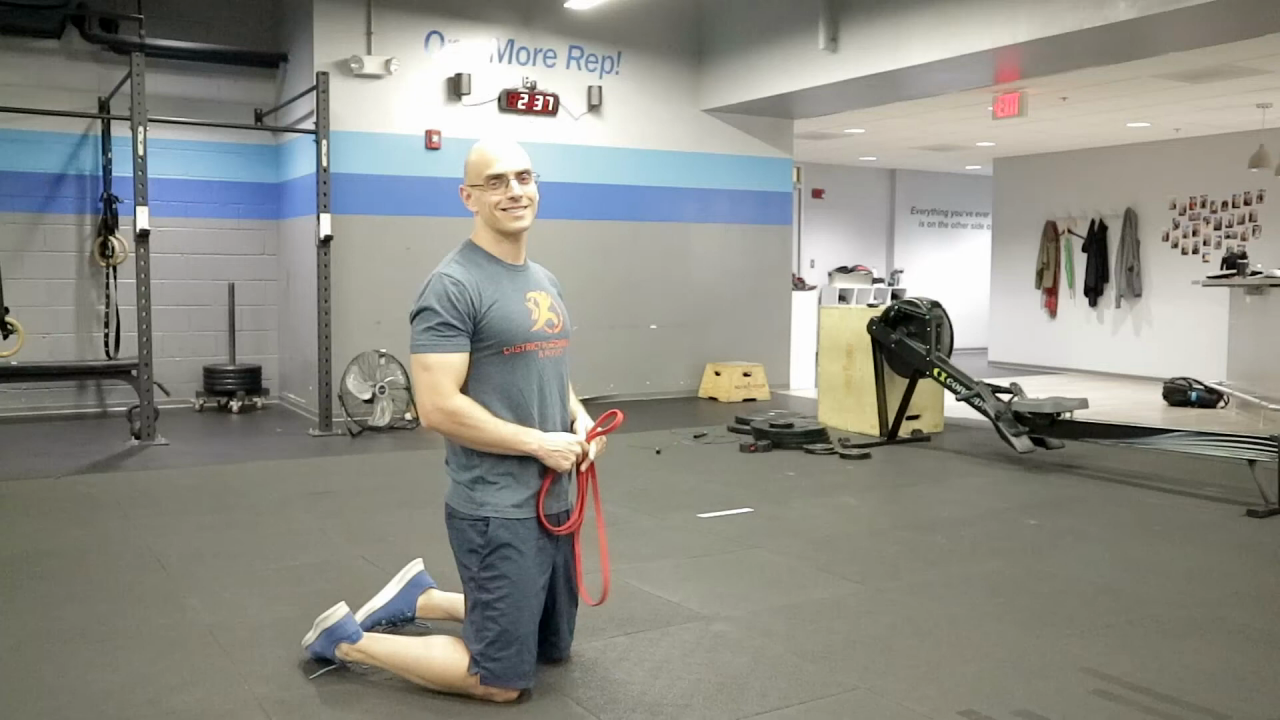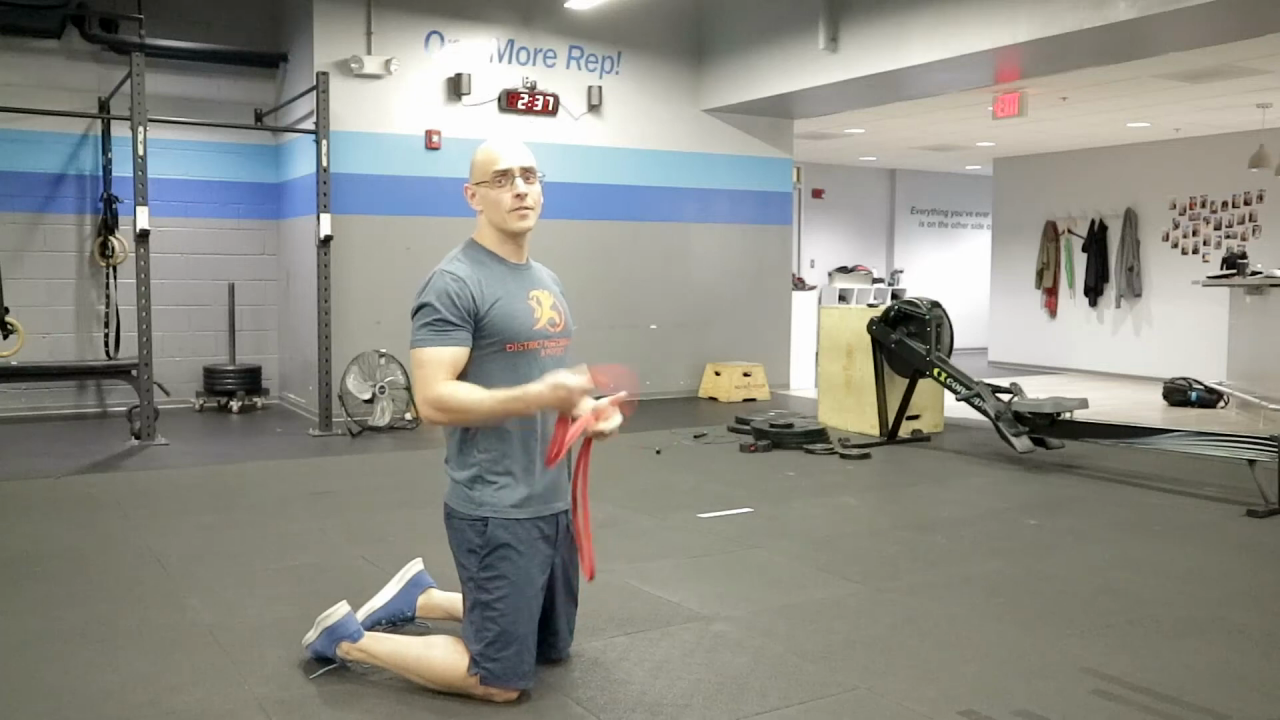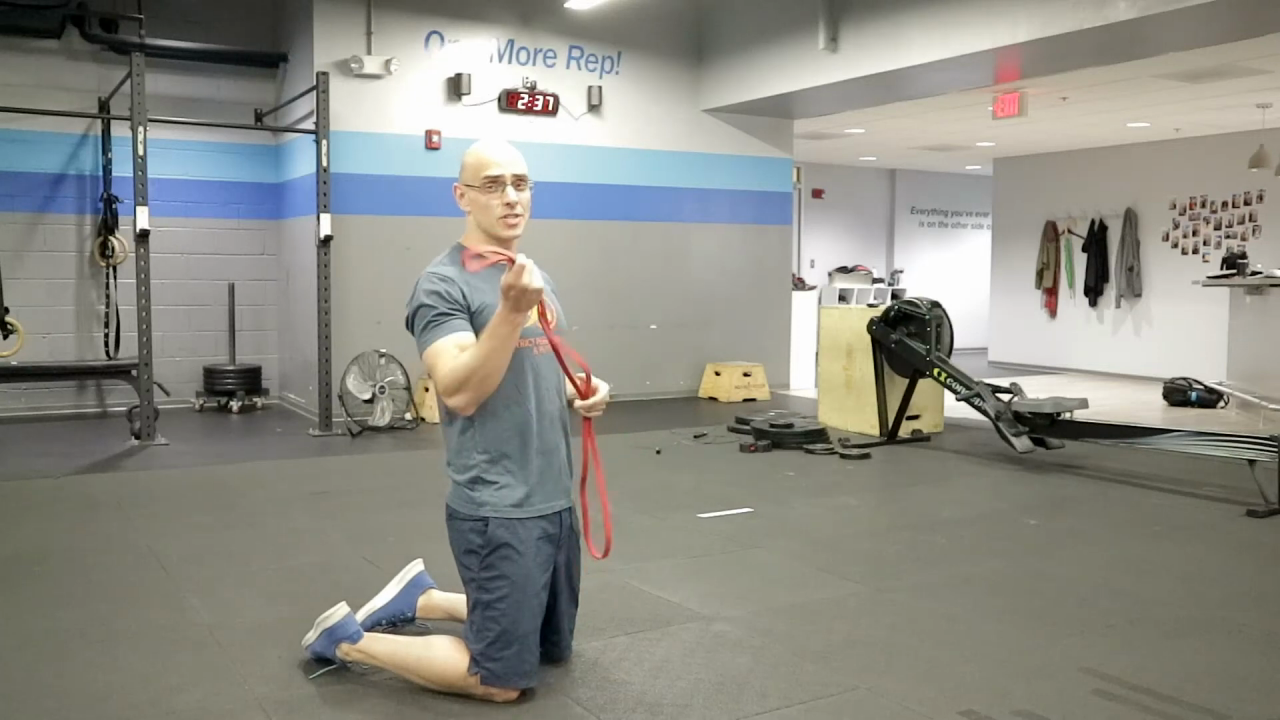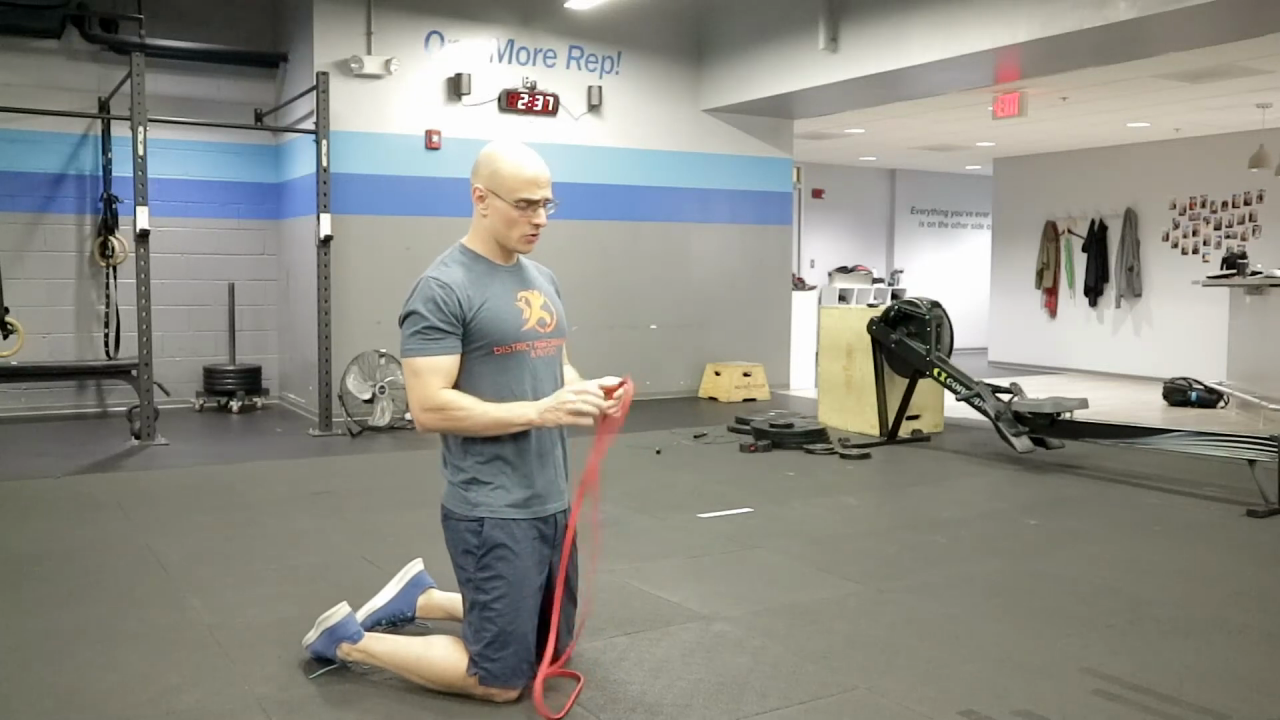
dt=1s
person 1, frame 1
left shoulder: (544, 281)
right shoulder: (453, 287)
right elbow: (438, 408)
left wrist: (579, 419)
right wrist: (538, 443)
left hip: (552, 501)
right hip: (495, 508)
left knee: (552, 648)
right knee: (501, 679)
left ankle: (421, 597)
right ankle: (347, 639)
person 1, frame 2
left shoulder: (547, 280)
right shoulder: (455, 283)
right elbow: (434, 399)
left wrist: (586, 405)
right wrist: (537, 397)
left hip: (552, 501)
right hip: (495, 510)
left knee: (550, 648)
right knee: (502, 680)
left ankle: (422, 597)
right ankle: (350, 640)
person 1, frame 3
left shoulder: (534, 277)
right shoulder: (444, 283)
right elbow: (461, 394)
left wrist: (583, 390)
right wrist: (510, 310)
left hip: (554, 499)
right hip: (496, 509)
left knee: (551, 648)
right knee: (502, 679)
left ankle: (422, 598)
right ankle: (349, 639)
person 1, frame 4
left shoulder: (543, 279)
right shoulder: (443, 289)
right elbow: (429, 408)
left wrist: (587, 390)
right wrist: (539, 411)
left hip: (550, 500)
right hip: (491, 511)
left knee: (549, 650)
right knee: (502, 679)
left ankle: (421, 597)
right ankle: (351, 640)
